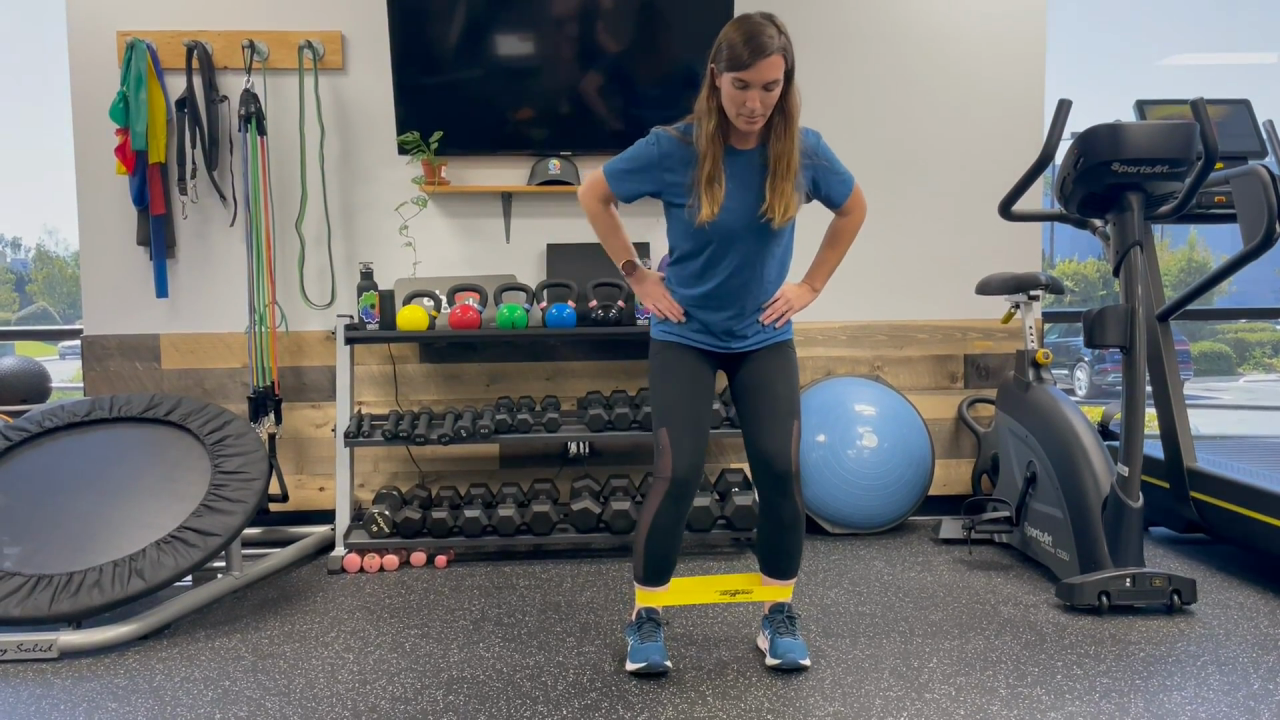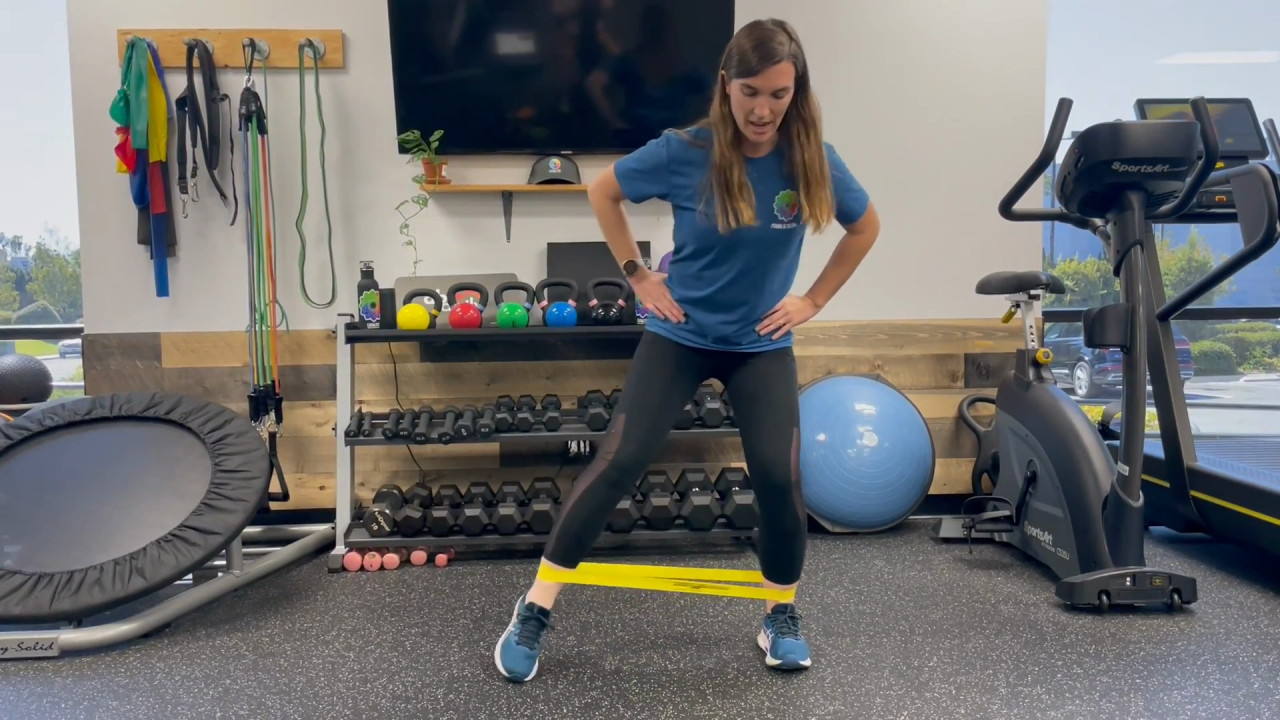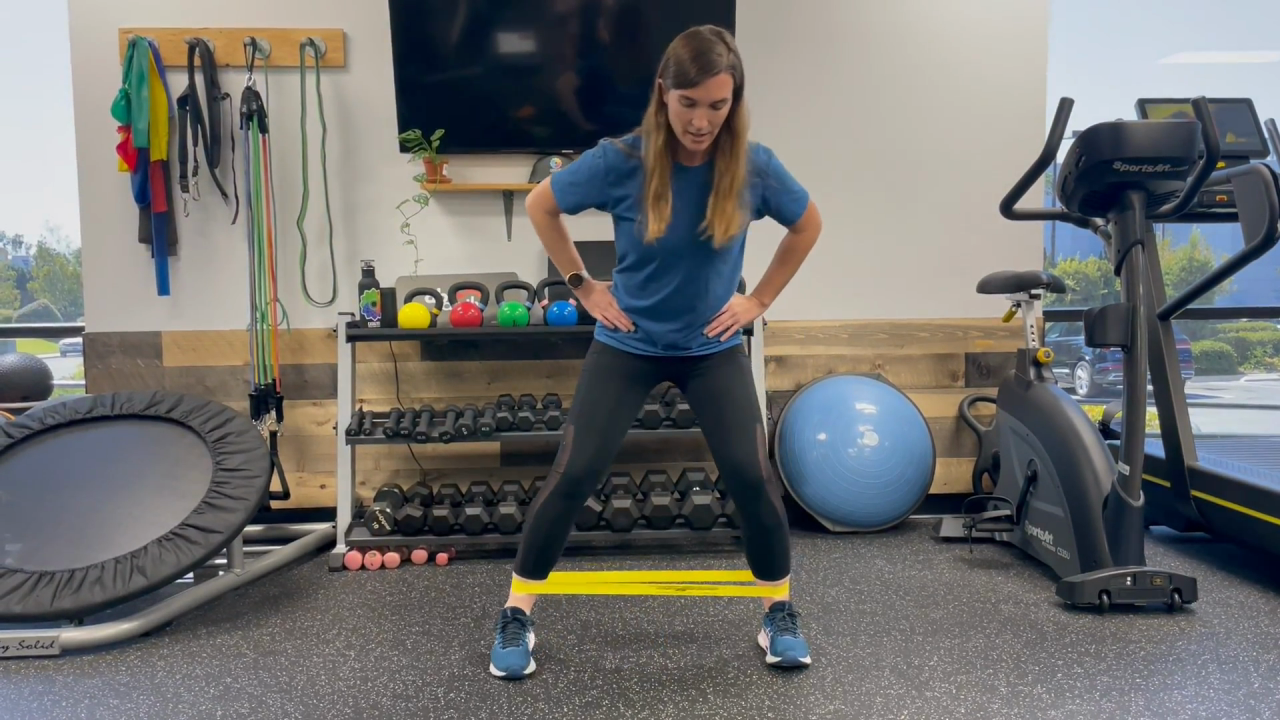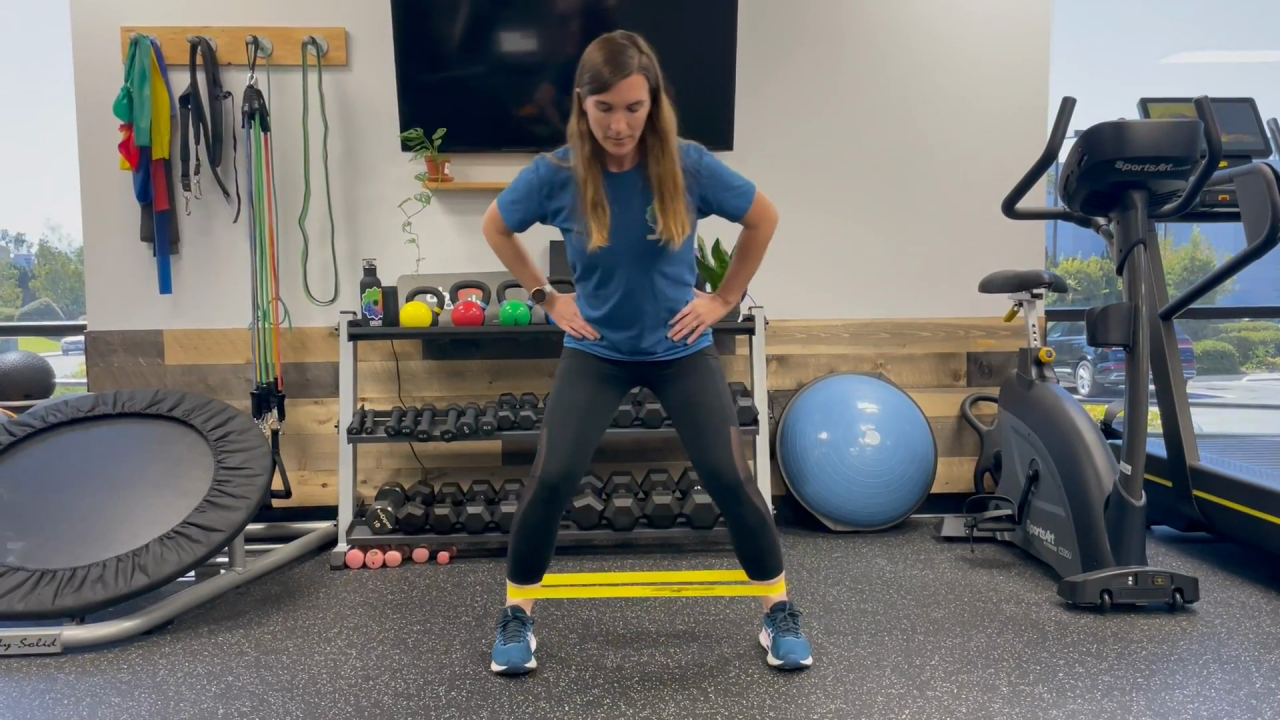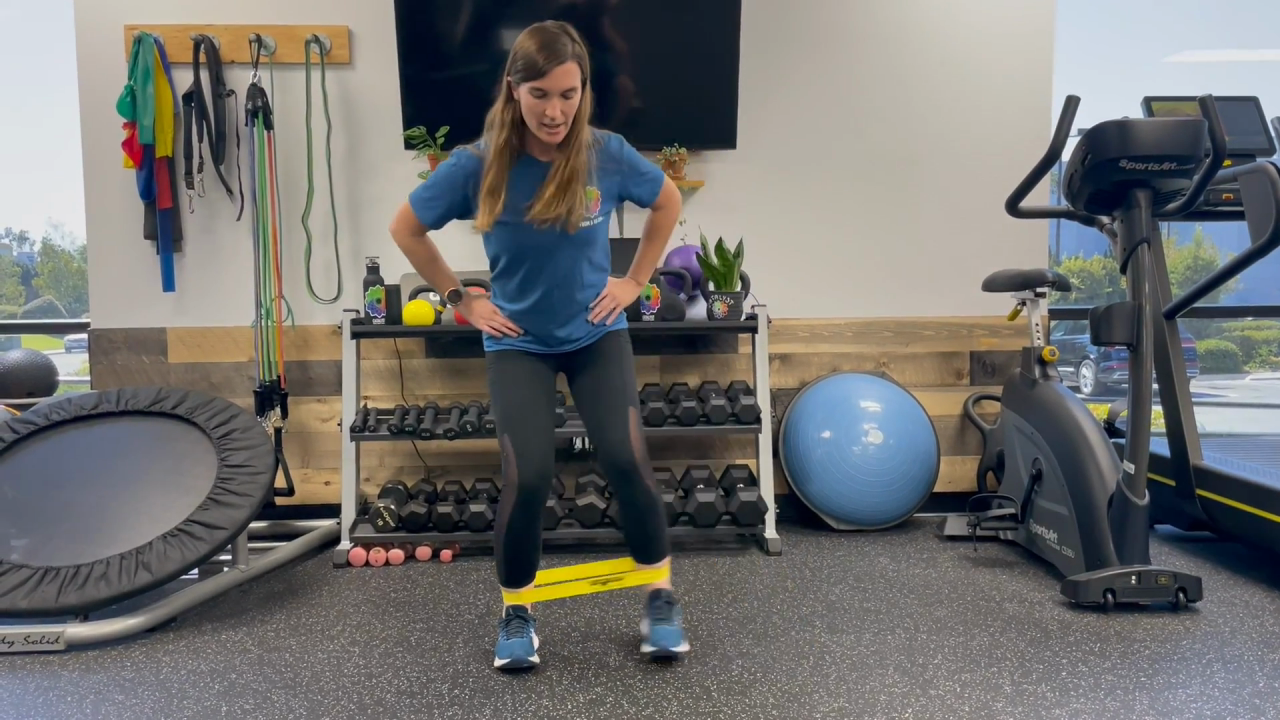
dt=0.5s
person 1, frame 1
left shoulder: (804, 151)
right shoulder: (674, 149)
left elbow: (853, 209)
right elbow: (592, 194)
left wrist: (811, 284)
right wrist: (636, 276)
left hip: (764, 337)
right hip: (685, 335)
left knee: (780, 471)
right knee: (679, 474)
left ankle: (779, 614)
right ankle: (646, 616)
person 1, frame 2
left shoulder: (813, 163)
right shoulder: (684, 152)
left elbow: (866, 226)
right elbow: (602, 192)
left wrist: (813, 299)
right wrist: (637, 275)
left hip: (761, 344)
right hip: (677, 335)
left knee: (778, 477)
right knee: (619, 463)
left ankle: (781, 616)
right ankle: (535, 608)
person 1, frame 3
left shoulder: (754, 166)
right shoulder: (621, 161)
left elbow: (808, 225)
right elbow: (540, 206)
left wrist: (759, 299)
right wrist: (583, 286)
left hip: (713, 346)
right hip: (627, 342)
left knee: (751, 475)
right knee: (575, 474)
left ankle: (779, 612)
right ankle: (516, 612)
person 1, frame 4
left shoulder: (687, 165)
right shoulder: (554, 175)
left elbow: (763, 218)
right elbow: (495, 229)
left wrist: (724, 299)
right wrist: (547, 297)
left hip: (680, 347)
right hip: (594, 350)
left knee: (729, 477)
right knee: (552, 478)
left ankle: (780, 610)
right ankle: (516, 614)
person 1, frame 5
left shoulder: (606, 154)
right shoulder: (479, 166)
left elbow: (668, 202)
right elbow: (407, 227)
left wrist: (635, 281)
right wrist: (460, 298)
left hip: (597, 334)
right hip: (517, 343)
left knee: (626, 462)
right knee: (529, 479)
left ankle: (660, 593)
right ankle: (516, 611)
